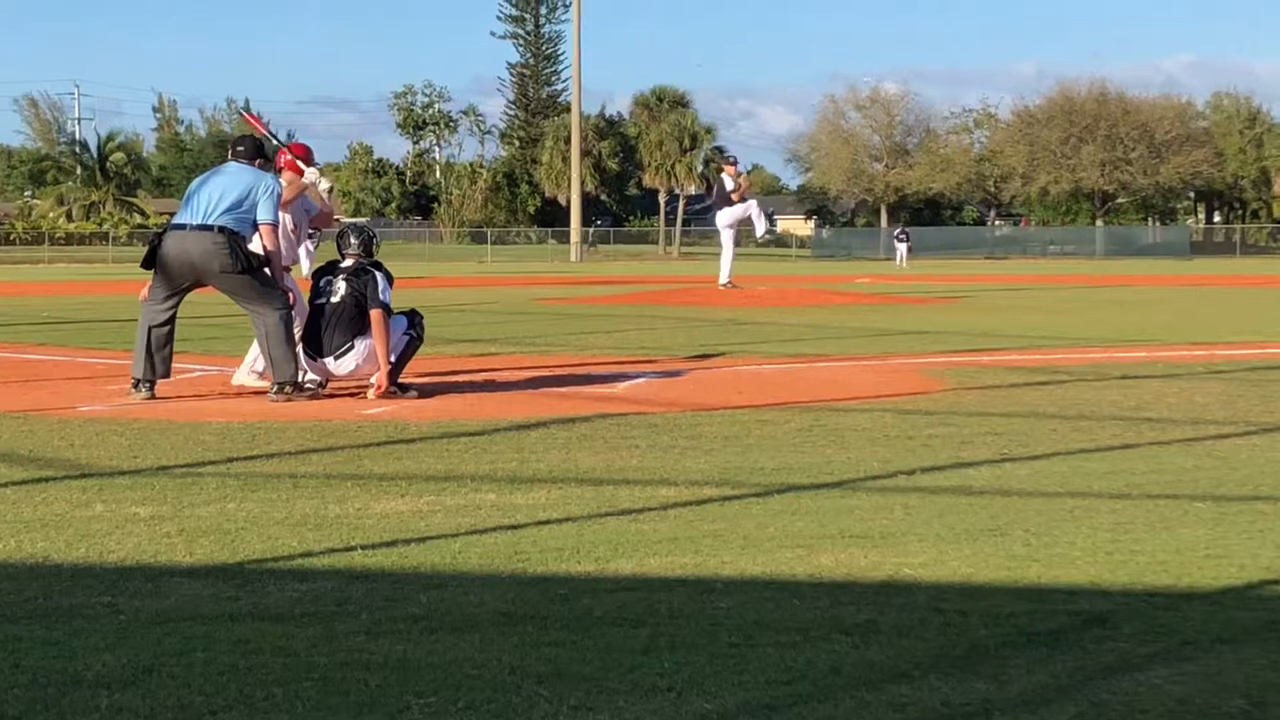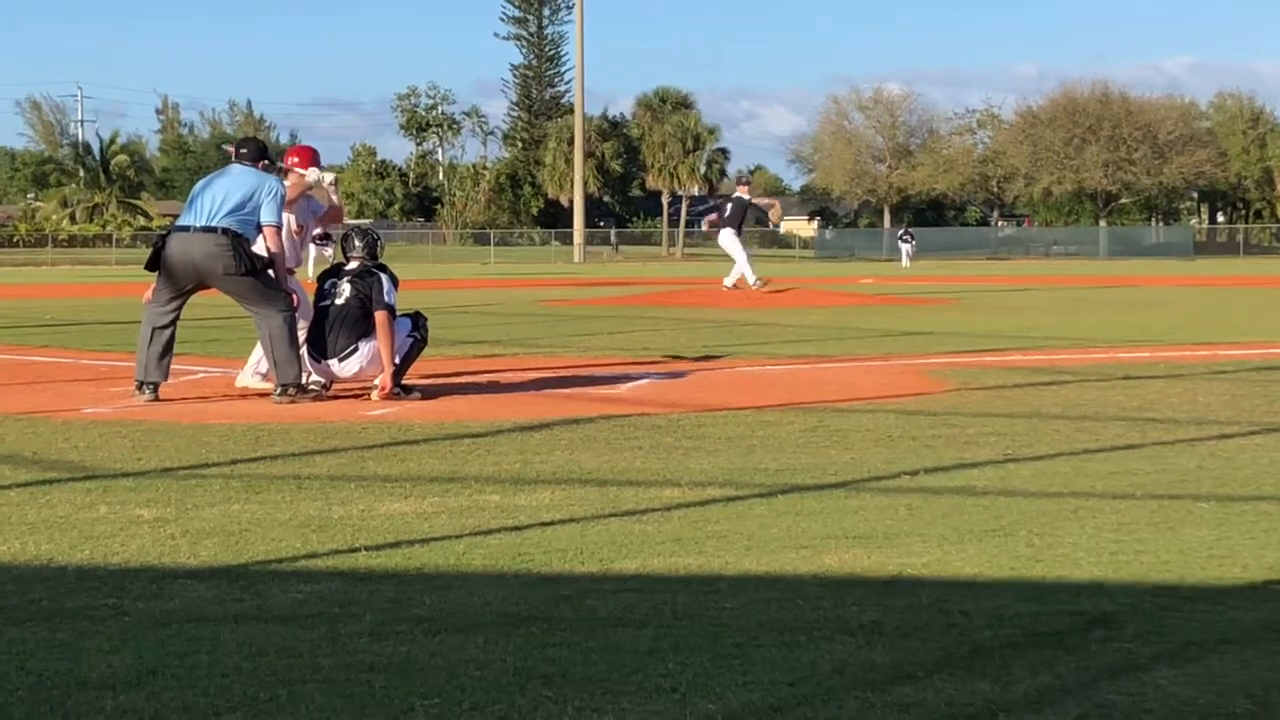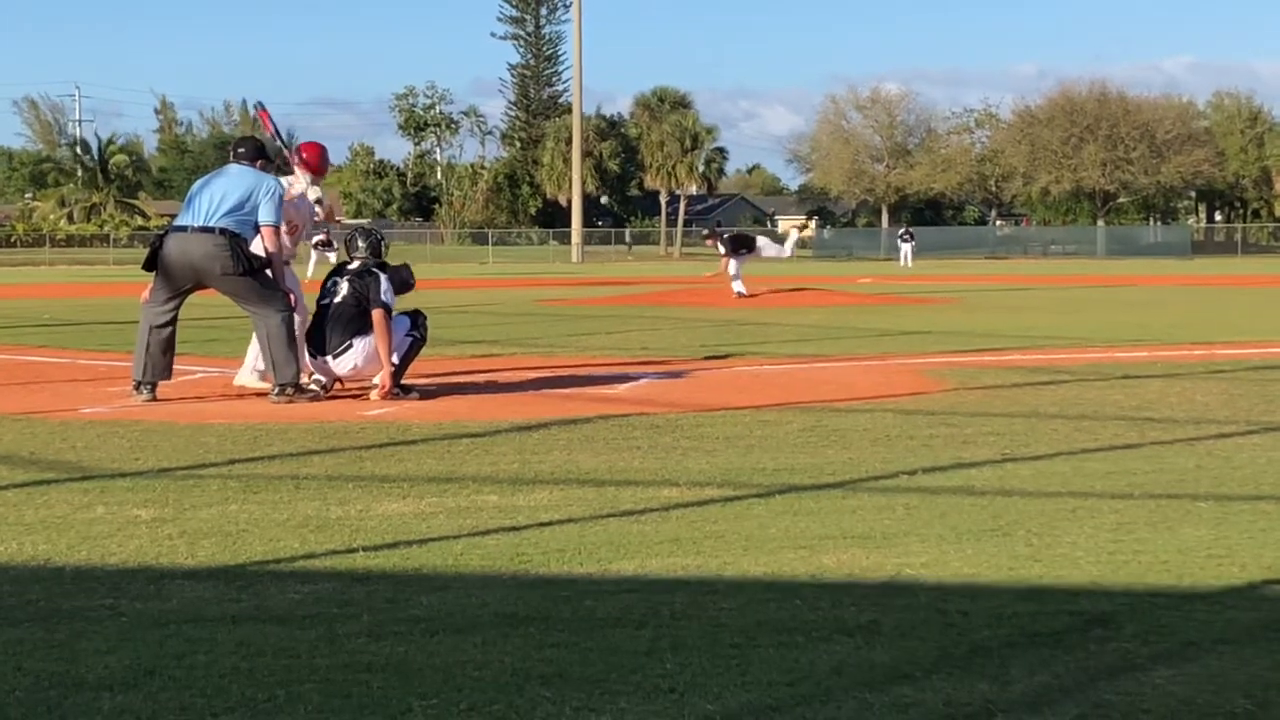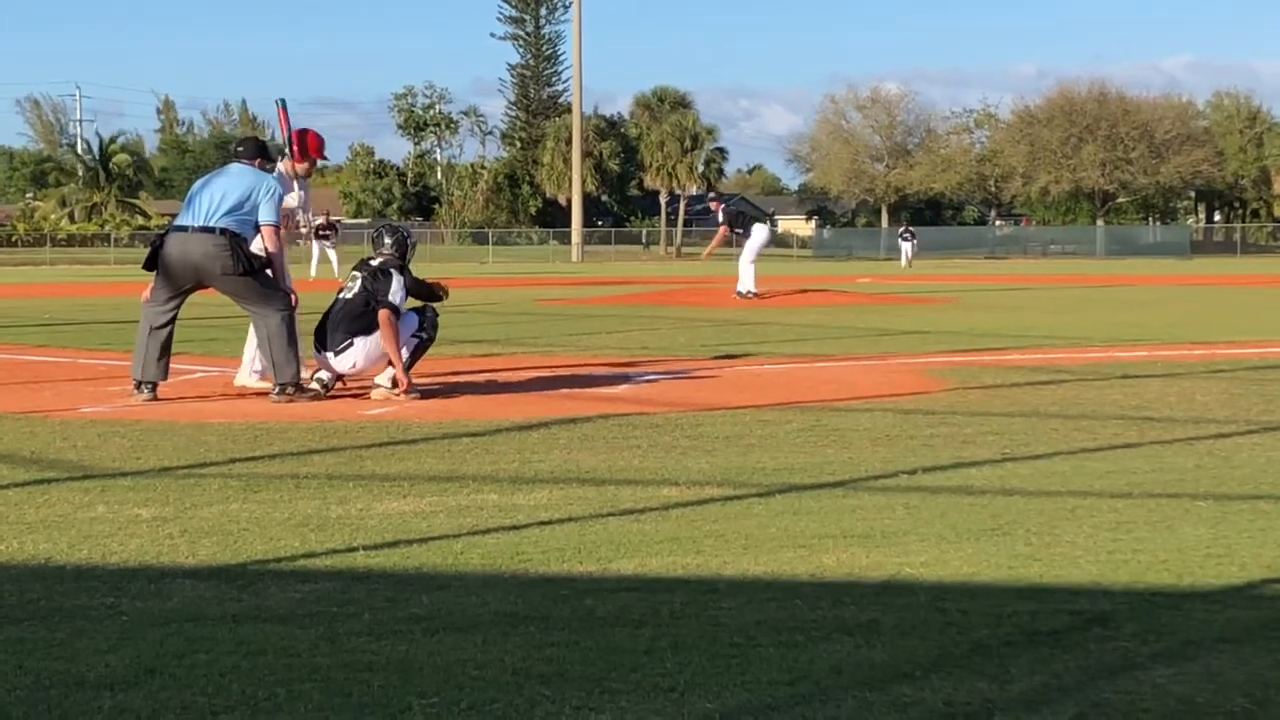
dt=0.7s
person 1, frame 1
left shoulder: (203, 178)
right shoulder: (265, 181)
right elbow: (268, 236)
left wrist: (157, 276)
right wrist: (279, 283)
left hip: (173, 245)
right hip: (217, 247)
left knee: (154, 306)
right knee: (274, 306)
left ankle: (143, 384)
right ankle: (284, 385)
person 1, frame 2
left shoulder: (207, 180)
right shoulder: (269, 183)
right elbow: (271, 238)
left wrist: (161, 279)
right wrist: (282, 284)
left hip: (177, 246)
right hip: (220, 248)
left knee: (158, 308)
right knee: (277, 307)
left ankle: (146, 385)
right ankle: (288, 386)
person 1, frame 3
left shoulder: (205, 180)
right shoulder: (267, 182)
right elbow: (270, 238)
left wrist: (158, 279)
right wrist: (281, 285)
left hip: (175, 246)
right hip: (218, 249)
left knee: (156, 309)
right knee: (275, 307)
left ankle: (144, 385)
right ankle: (286, 386)
person 1, frame 4
left shoulder: (206, 180)
right shoulder: (267, 183)
right elbow: (270, 238)
left wrist: (158, 277)
right wrist: (282, 284)
left hip: (176, 246)
right hip: (219, 249)
left knee: (156, 308)
right knee: (276, 306)
left ankle: (144, 384)
right ankle: (286, 385)
person 2, frame 1
left shoulder: (301, 198)
left elbow: (325, 221)
right elbow: (281, 201)
left wrist: (324, 195)
right wrist: (307, 182)
left hip: (282, 271)
left knee: (300, 320)
right ankle: (248, 373)
person 2, frame 2
left shoulder: (308, 201)
left elbow: (335, 217)
right elbow: (284, 199)
left wrist: (332, 190)
right wrist: (309, 181)
left hip: (286, 273)
left knee: (305, 321)
left ankle: (301, 371)
right ankle: (251, 374)
person 2, frame 3
left shoulder: (308, 193)
right shoulder: (281, 185)
left elbow: (326, 219)
left wrist: (319, 202)
right wrist: (293, 191)
left hip: (282, 262)
right hip: (261, 260)
left knee: (298, 313)
left ankle: (295, 370)
right ankle: (250, 373)
person 2, frame 4
left shoulder: (301, 184)
right shoulder: (270, 177)
left elbow: (302, 216)
left wrist: (306, 221)
right wrist: (284, 203)
right hip: (258, 249)
right ankle: (250, 373)
person 3, frame 1
left shoulder: (322, 274)
right shoulder: (372, 274)
right elbow: (378, 319)
right wrist: (385, 368)
left hip: (312, 362)
right hip: (347, 359)
right knee: (413, 321)
left ankle: (313, 380)
right ankle: (386, 384)
person 3, frame 2
left shoulder: (328, 276)
right shoulder: (377, 277)
right elbow: (383, 321)
right wrist: (389, 370)
left hip: (316, 364)
right hip: (352, 362)
right knee: (416, 323)
left ankle: (319, 381)
right ankle: (389, 385)
person 3, frame 3
left shoulder: (335, 274)
right shoulder: (377, 276)
right elbow: (380, 319)
right wrist: (388, 369)
left hip: (316, 361)
right hip: (348, 358)
right knee: (416, 320)
left ankle: (322, 380)
right ankle: (388, 385)
person 3, frame 4
left shoulder: (362, 267)
right shoulder: (392, 275)
right elbow: (385, 319)
left wrist: (433, 289)
right wrist: (400, 368)
left hip: (321, 355)
right hip: (350, 356)
right knee: (426, 318)
left ankle: (325, 377)
right ankle: (387, 383)
